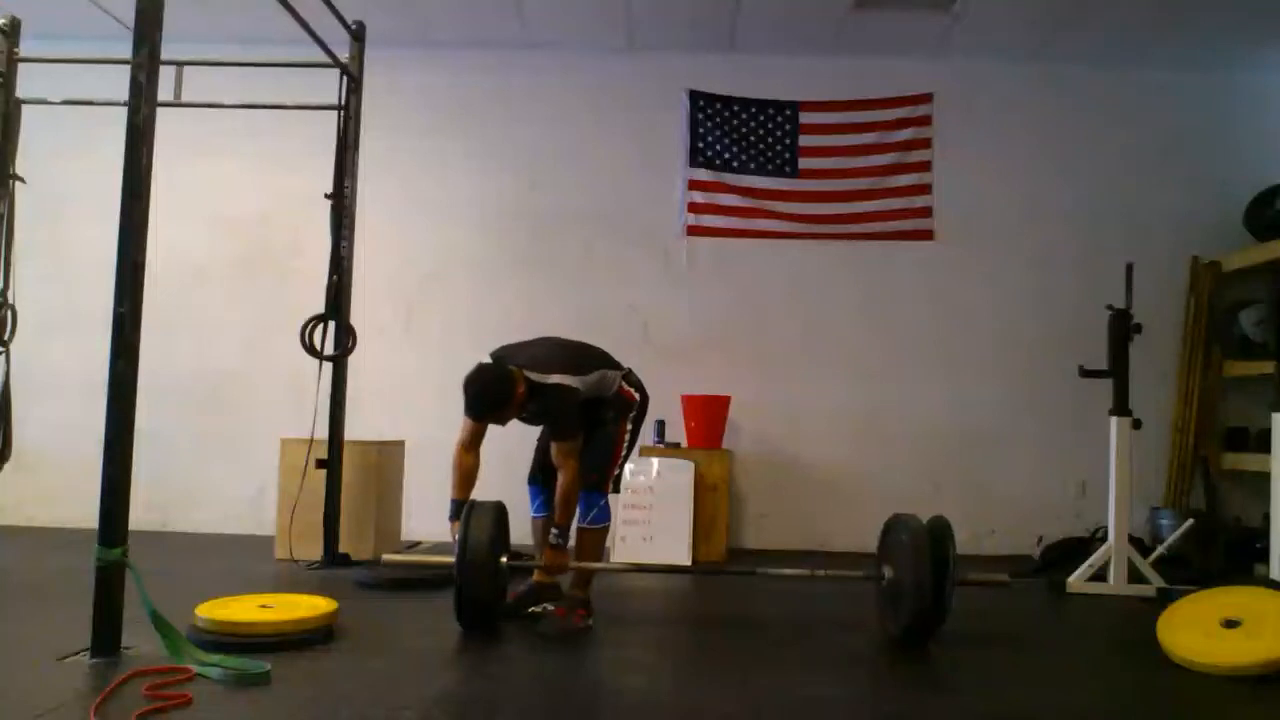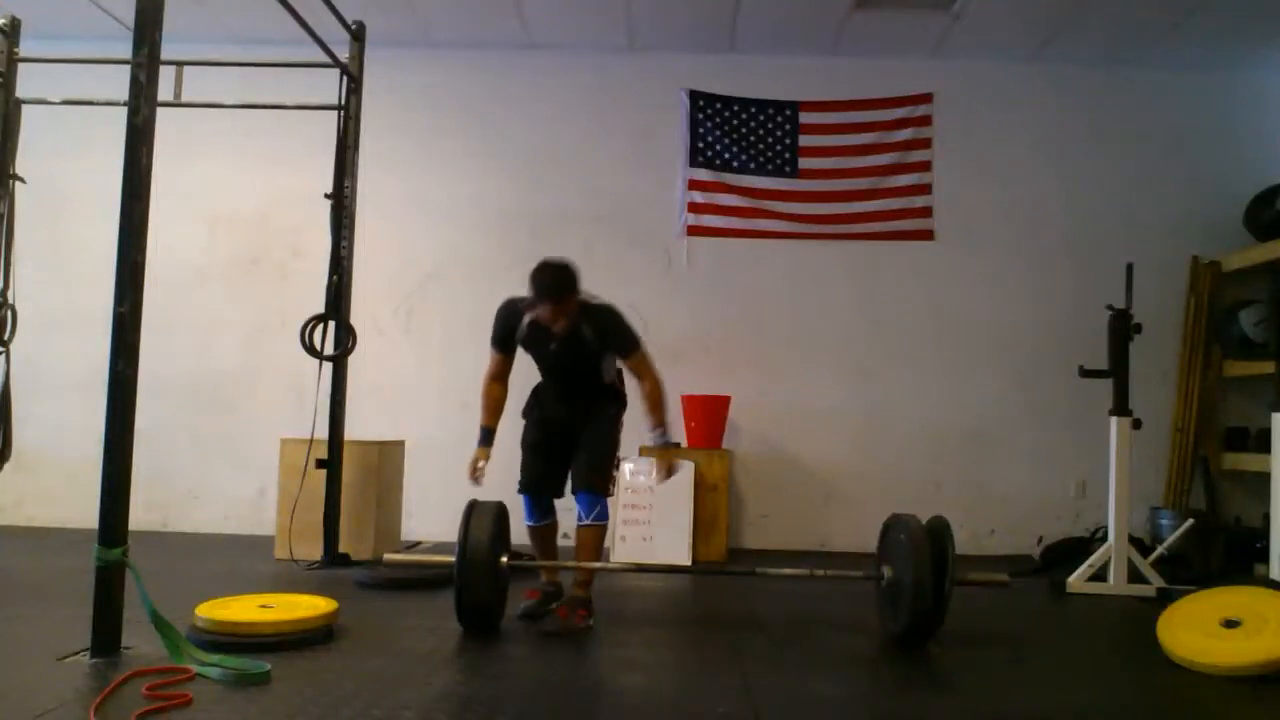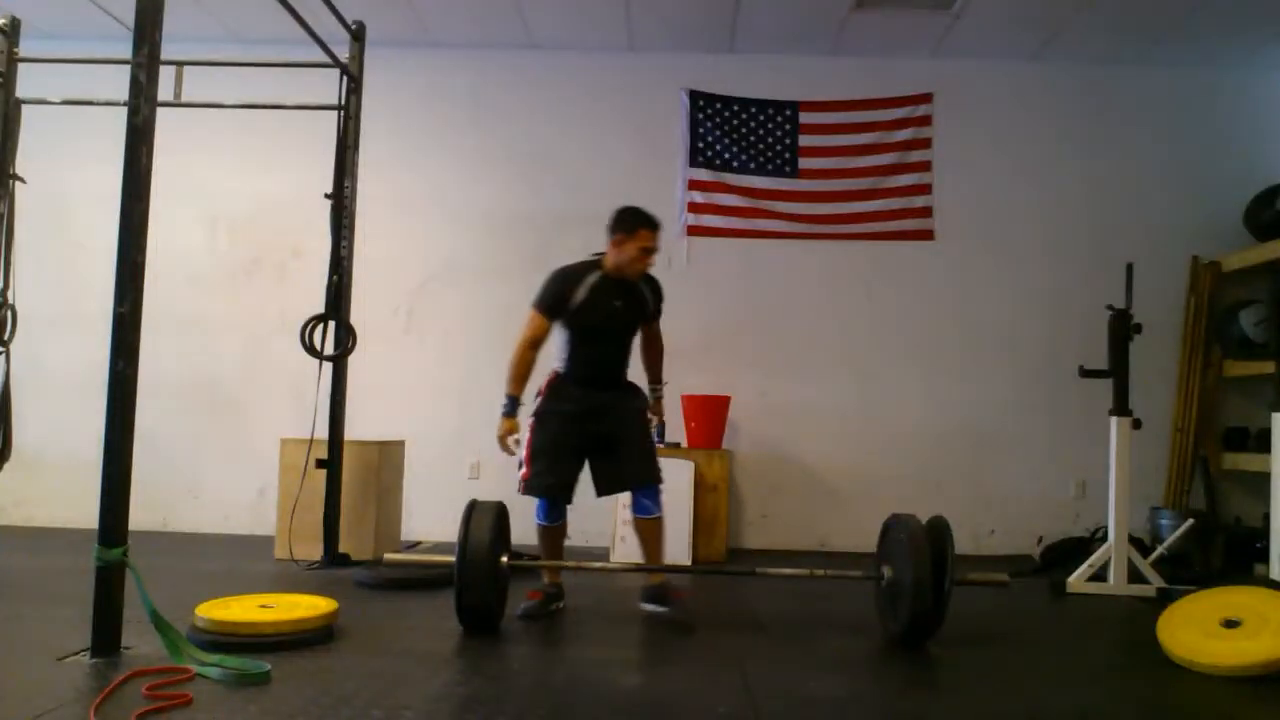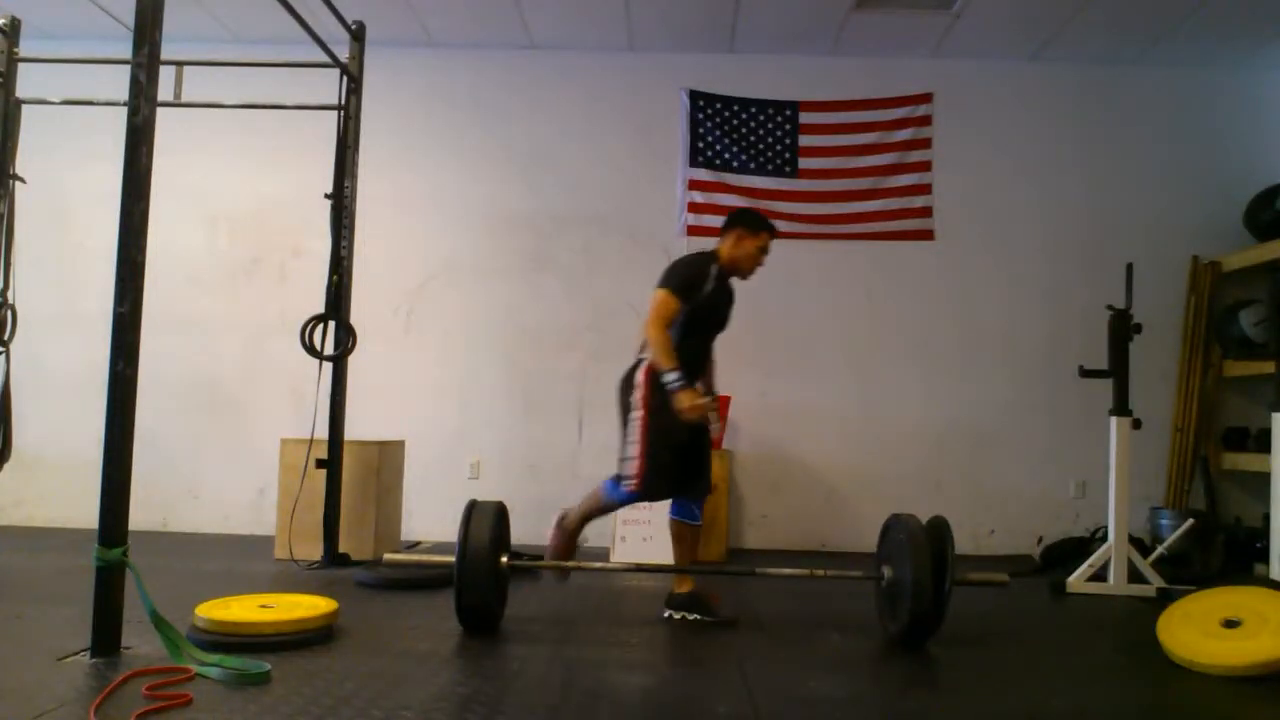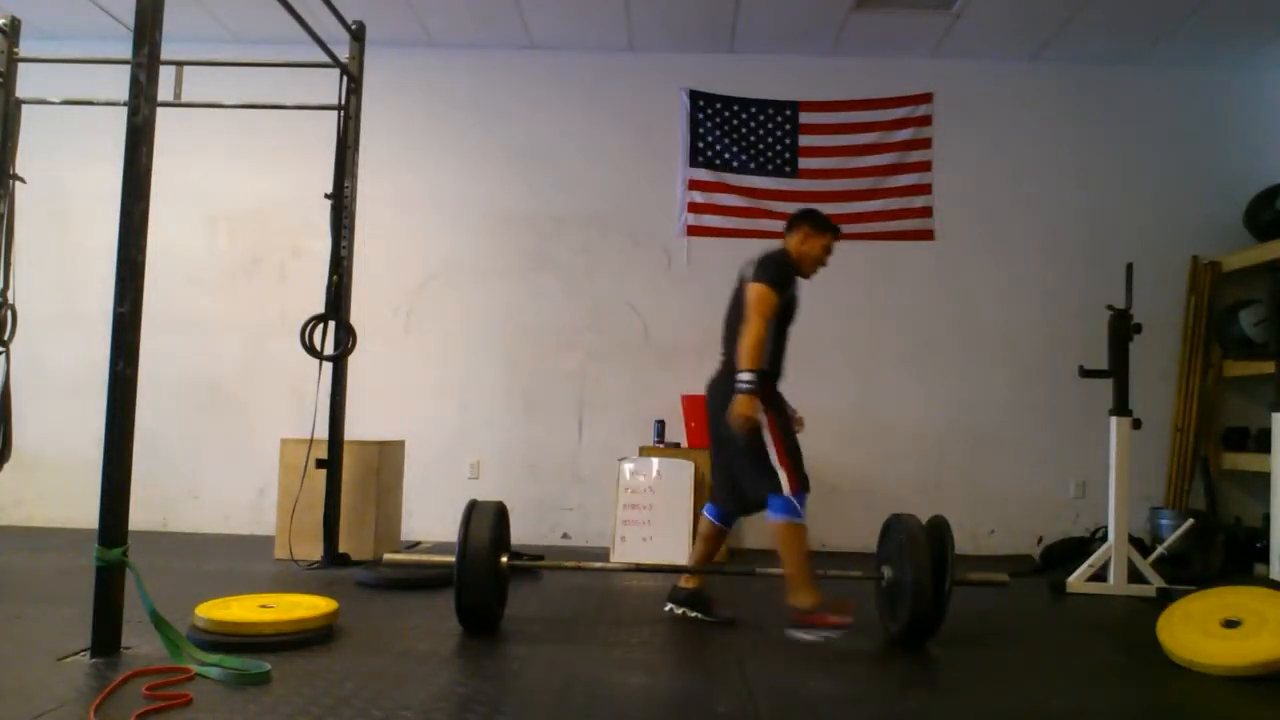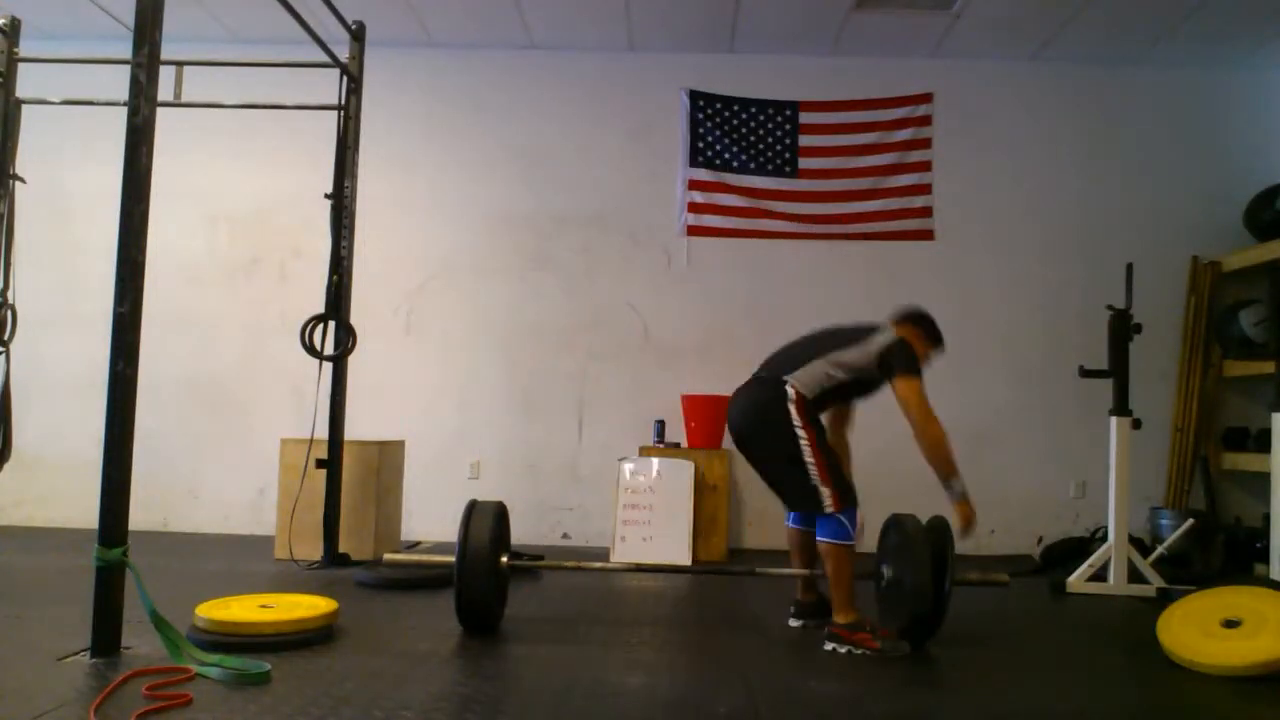
dt=0.4s
person 1, frame 1
left shoulder: (557, 393)
right shoulder: (491, 378)
left elbow: (567, 471)
right elbow: (466, 447)
left wrist: (558, 541)
right wrist: (457, 515)
left hip: (618, 400)
right hip: (581, 401)
left knee: (591, 488)
right knee: (540, 483)
left ankle: (578, 598)
right ankle: (544, 585)
person 1, frame 2
left shoulder: (602, 317)
right shoulder: (512, 316)
left elbow: (647, 376)
right elbow: (496, 379)
left wrist: (661, 440)
right wrist: (485, 441)
left hip: (599, 402)
right hip: (549, 401)
left knee: (589, 491)
right knee: (534, 493)
left ankle: (579, 597)
right ankle: (550, 585)
person 1, frame 3
left shoulder: (647, 290)
right shoulder: (569, 281)
left elbow: (652, 340)
right elbow: (529, 344)
left wrist: (656, 393)
right wrist: (510, 409)
left hip: (619, 396)
right hip: (566, 395)
left knee: (645, 484)
right knee: (550, 493)
left ankle: (656, 584)
right ankle: (551, 586)
person 1, frame 4
left shoulder: (724, 289)
right shoulder: (692, 269)
right elbow: (655, 325)
left wrist: (710, 398)
right wrist: (678, 386)
left hip: (685, 393)
right hip: (653, 385)
left knee: (692, 492)
right knee: (634, 484)
left ankle: (683, 592)
right ankle: (570, 524)
person 1, frame 5
left shoulder: (776, 277)
right shoulder: (773, 265)
right elbow: (754, 321)
left wrist: (780, 406)
right wrist: (748, 389)
left hip: (736, 394)
right hip: (741, 393)
left knee: (735, 497)
right knee: (786, 486)
left ankle: (687, 589)
right ankle: (804, 605)
person 1, frame 6
left shoulder: (856, 343)
right shoulder: (896, 346)
left elbow: (837, 432)
right elbow: (925, 424)
left wrist: (840, 479)
right wrist: (957, 492)
left hip: (747, 404)
right hip: (777, 405)
left knee: (810, 501)
right knee: (837, 505)
left ankle: (806, 601)
right ankle: (845, 625)
